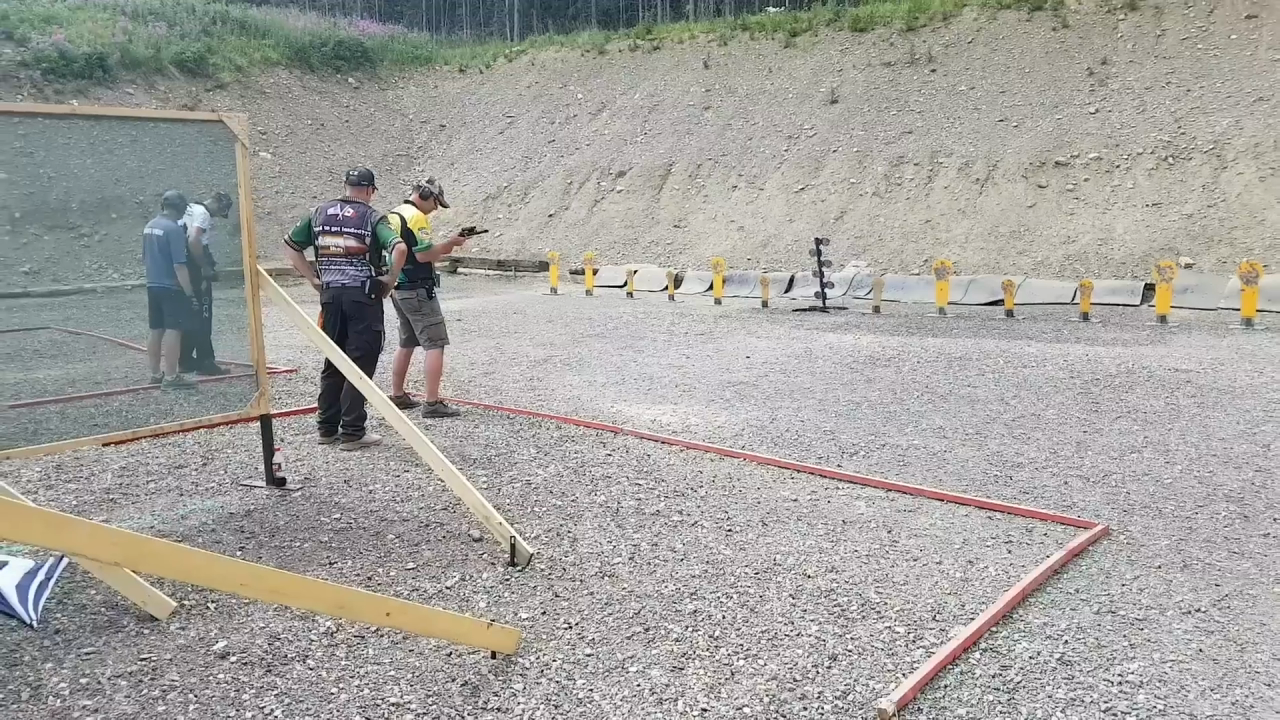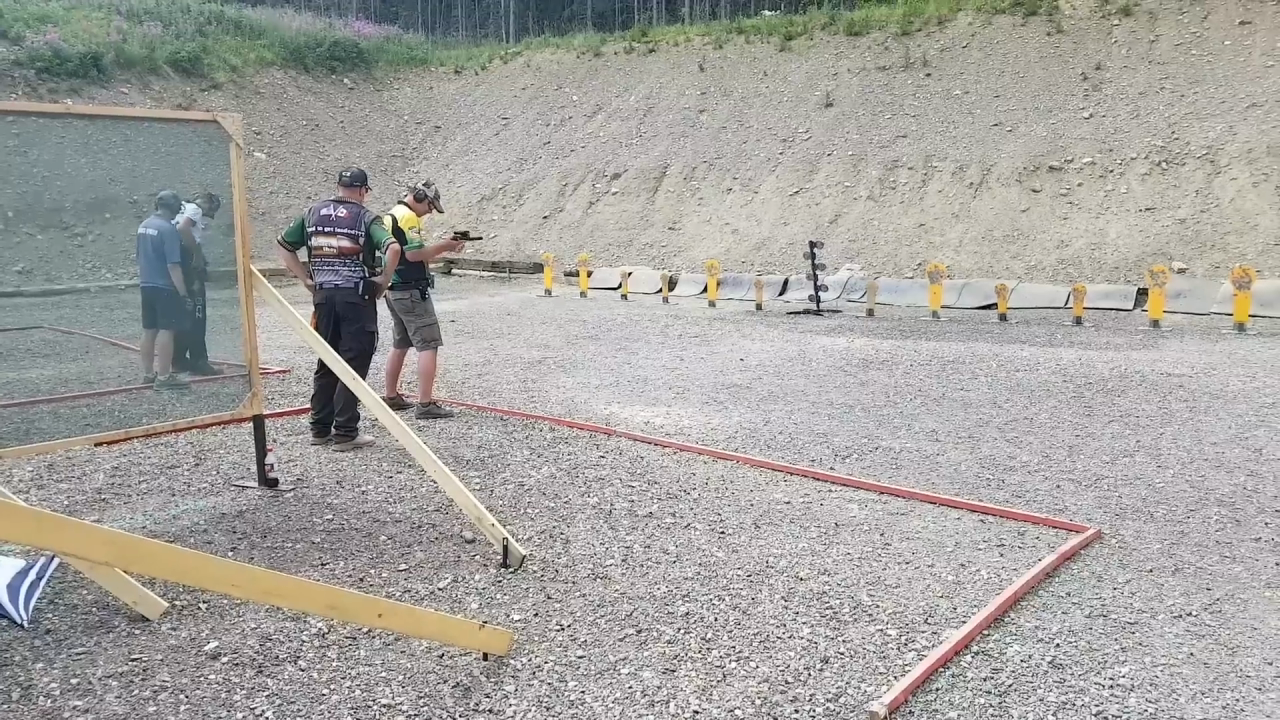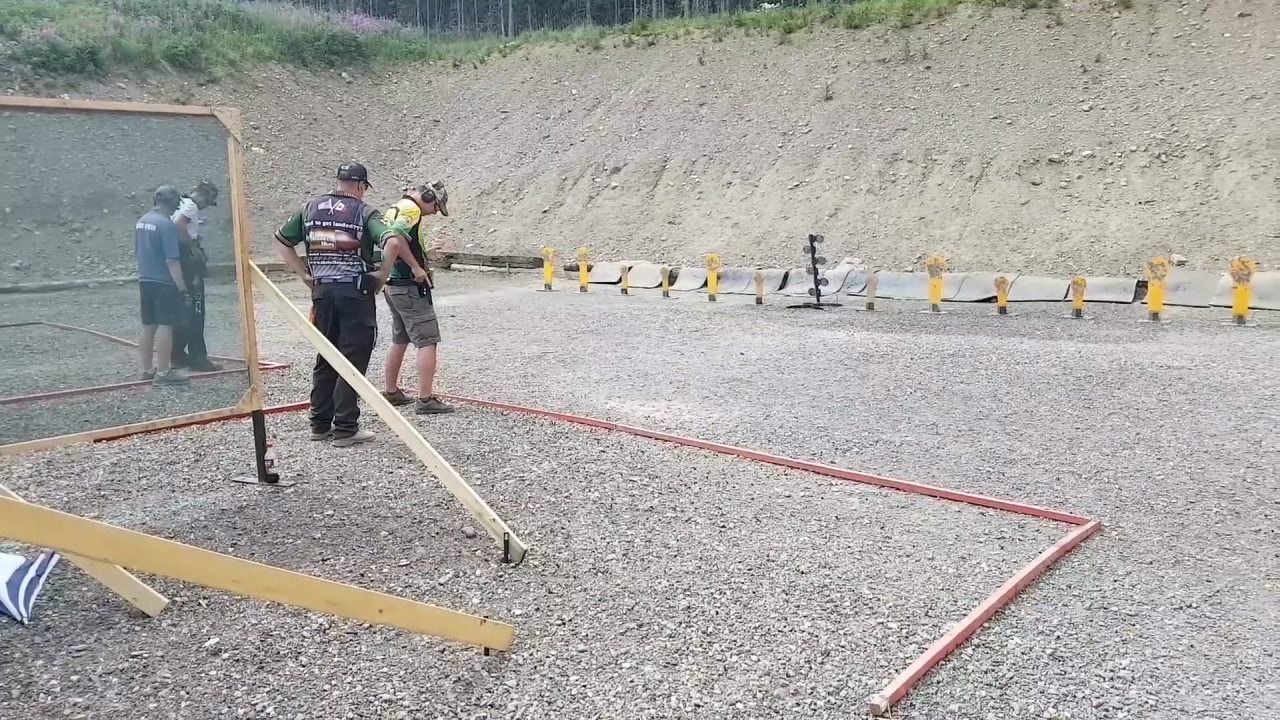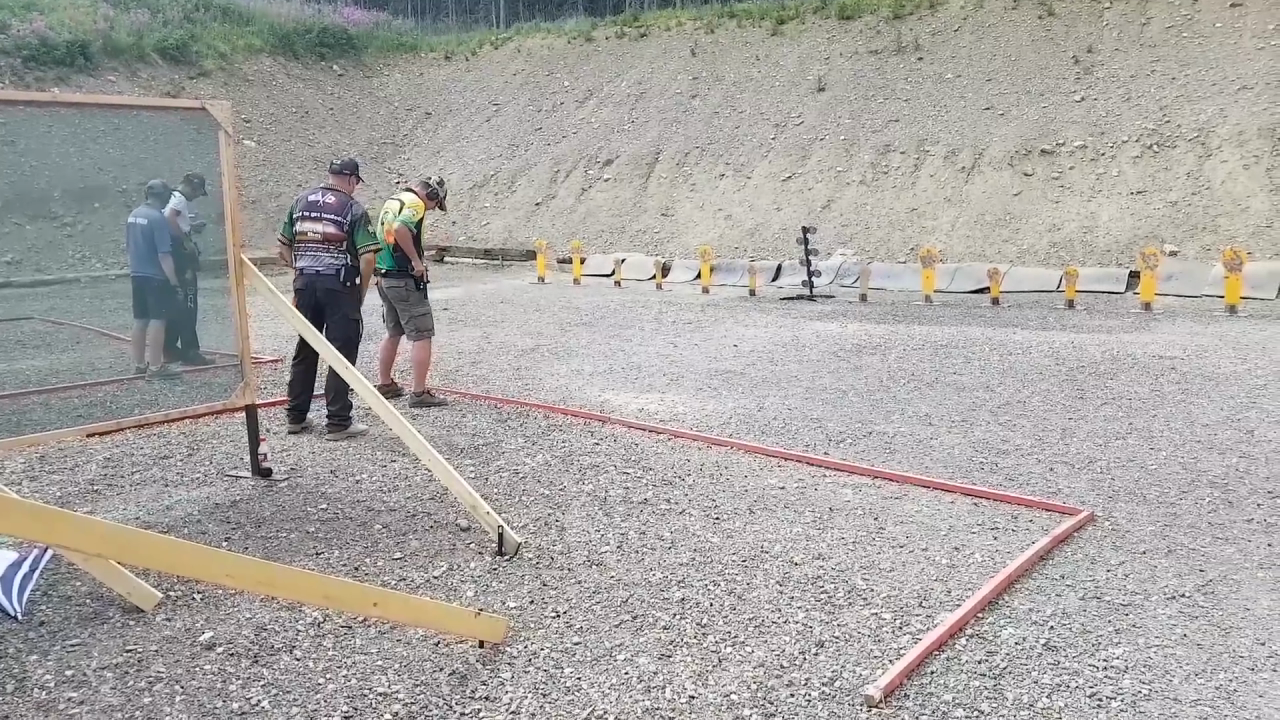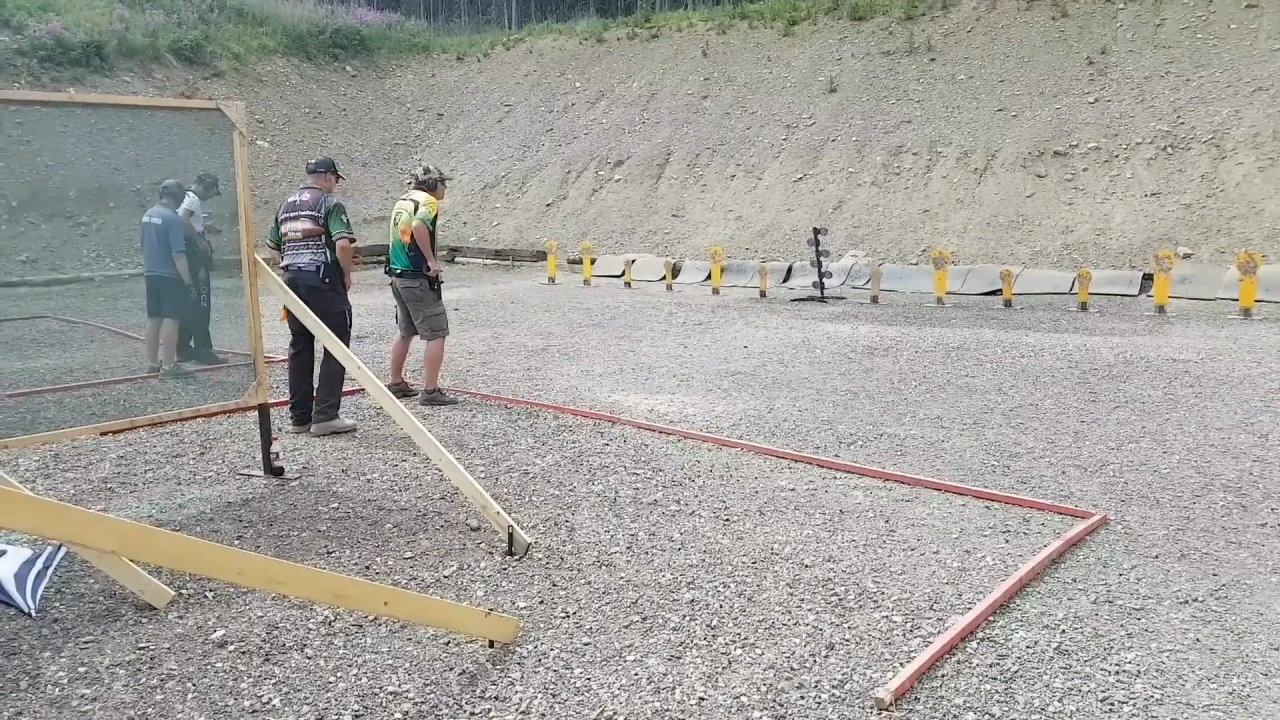
dt=0.7s
person 1, frame 1
left shoulder: (319, 213)
right shoulder: (372, 217)
left elbow: (290, 246)
left wrist: (313, 279)
right wrist: (390, 280)
left hip: (330, 295)
right hip: (363, 295)
left knee: (333, 362)
right knee: (361, 363)
left ankle: (327, 428)
right ankle: (352, 432)
person 1, frame 2
left shoulder: (312, 213)
right shoulder: (366, 217)
left elbow: (283, 246)
right elbow: (393, 248)
left wrist: (307, 280)
right wrist: (385, 280)
left hip: (324, 295)
right hip: (357, 297)
left knee: (326, 363)
right knee: (354, 364)
left ankle: (320, 428)
right ankle: (345, 433)
person 1, frame 3
left shoulder: (310, 208)
right shoulder: (363, 211)
left elbow: (282, 240)
right elbow: (393, 242)
left wrist: (304, 274)
right wrist: (383, 274)
left hip: (322, 291)
right hip: (355, 292)
left knee: (326, 358)
right knee: (353, 359)
left ankle: (320, 424)
right ankle: (345, 428)
person 1, frame 4
left shoulder: (301, 201)
right shoulder: (354, 209)
left elbow: (284, 246)
right elbow: (367, 257)
right wrist: (363, 288)
left hip: (304, 283)
right hip: (338, 285)
left knee: (305, 349)
right knee: (342, 352)
left ankle: (296, 415)
right ankle: (338, 422)
person 1, frame 5
left shoulder: (285, 205)
right shoulder: (330, 203)
left elbow: (275, 250)
right elbow: (344, 245)
right wrist: (347, 275)
left hip: (291, 280)
right hip: (322, 280)
left knee: (300, 348)
left ankle: (300, 417)
right ankle: (324, 415)
person 2, frame 1
left shoulder: (394, 214)
right shoulder: (417, 217)
right elbow: (423, 255)
left wrist: (442, 250)
right wrist: (450, 243)
left hip: (399, 289)
right hip: (418, 290)
left knee: (406, 344)
right knee: (435, 345)
left ankle: (398, 396)
right ankle: (432, 403)
person 2, frame 2
left shoulder: (391, 215)
right shoulder: (408, 216)
right elbow: (413, 254)
left wrist: (442, 248)
right wrist: (444, 246)
left hip: (394, 290)
right hip: (412, 291)
left knee: (400, 344)
right knee: (428, 346)
left ankle: (391, 396)
right ankle: (425, 404)
person 2, frame 3
left shoulder: (395, 208)
right shoulder: (411, 209)
left wrist: (423, 256)
right wrist: (416, 267)
left hip: (394, 285)
right hip: (410, 287)
left knee: (400, 340)
right knee: (427, 341)
left ankle: (391, 392)
right ankle: (425, 400)
person 2, frame 4
left shoulder: (393, 200)
right shoulder: (415, 203)
right elbow: (401, 228)
right wrist: (415, 260)
left hip: (385, 277)
right hip: (405, 279)
left knee: (393, 332)
right knee: (422, 336)
left ankle: (385, 383)
right ankle: (419, 393)
person 2, frame 5
left shoulder: (402, 201)
right shoulder: (428, 201)
right elbow: (419, 226)
right wrist: (431, 260)
left hip: (398, 276)
right hip: (418, 278)
left knee: (405, 332)
right knee: (436, 334)
left ankle: (396, 383)
right ankle: (430, 391)
person 3, frame 1
left shoulder: (149, 226)
right shoulder: (173, 229)
right elbow: (179, 265)
right wrist: (190, 293)
left hip: (153, 286)
right hip: (171, 288)
left knee: (155, 331)
right knee: (172, 331)
left ankle: (156, 374)
right ankle: (171, 377)
person 3, frame 2
left shoulder: (143, 226)
right shoulder: (168, 229)
right elbow: (173, 265)
right wrist: (183, 293)
left hip: (146, 286)
right hip: (164, 288)
left knee: (149, 331)
right knee: (166, 331)
left ankle: (149, 374)
right ankle: (164, 377)
person 3, frame 3
left shoulder: (141, 221)
right shoulder: (166, 224)
left elbow: (138, 253)
right elbow: (171, 261)
right wrist: (183, 288)
left hip: (145, 281)
right hip: (163, 283)
left knee: (148, 326)
right knee: (165, 326)
left ankle: (147, 370)
right ankle: (163, 373)
person 3, frame 4
left shoulder: (133, 215)
right shoulder: (157, 218)
left elbow: (129, 247)
right elbow: (163, 255)
right wrist: (174, 282)
left hip: (137, 276)
right hip: (155, 278)
left knee: (140, 321)
right knee: (157, 321)
left ankle: (139, 364)
right ankle: (155, 368)
person 3, frame 5
left shoulder: (147, 215)
right shoulder: (172, 218)
left elbow: (143, 246)
right elbow: (178, 254)
right wrist: (188, 281)
left hip: (151, 275)
right hip: (169, 277)
left knee: (153, 319)
right knee: (170, 320)
left ankle: (153, 363)
right ankle: (168, 367)
person 4, frame 1
left shoulder: (190, 208)
right shoulder: (203, 214)
left elbow: (187, 238)
right elbow: (194, 241)
right wrist: (205, 266)
left hip: (185, 268)
right hip: (195, 269)
right knee: (202, 316)
left ankle: (186, 360)
right ankle: (205, 362)
person 4, frame 2
left shoulder: (182, 209)
right shoulder: (195, 210)
right elbow: (182, 229)
right wrist: (198, 253)
right hip: (189, 267)
right knee: (196, 315)
left ankle: (179, 359)
right ankle: (198, 362)
person 4, frame 3
left shoulder: (181, 204)
right shoulder: (190, 206)
right elbow: (178, 225)
right wrist: (194, 247)
left hip: (177, 262)
right hip: (188, 262)
right knee: (195, 310)
left ankle: (178, 355)
right ankle: (197, 357)
person 4, frame 4
left shoulder: (173, 198)
right shoulder: (179, 199)
right elbow: (169, 219)
left wrist: (190, 226)
right wrist: (187, 241)
left hip: (173, 257)
right hip: (180, 255)
left knee: (174, 304)
right knee: (187, 305)
left ankle: (170, 349)
right ankle: (190, 351)
person 4, frame 5
left shoulder: (186, 198)
right shoulder: (193, 200)
right elbow: (182, 221)
left wrist: (202, 230)
right wrist: (200, 239)
left hip: (187, 258)
right hip: (194, 258)
right knee: (200, 305)
left ankle: (184, 348)
right ankle: (203, 351)
